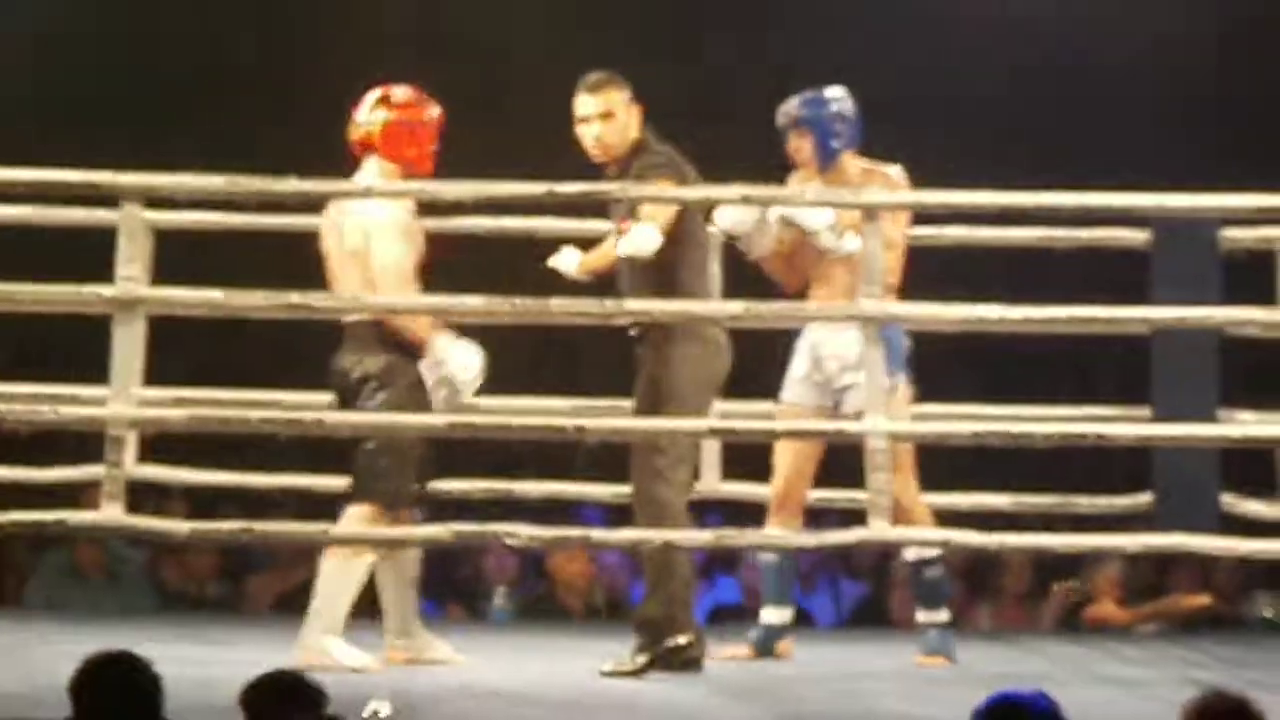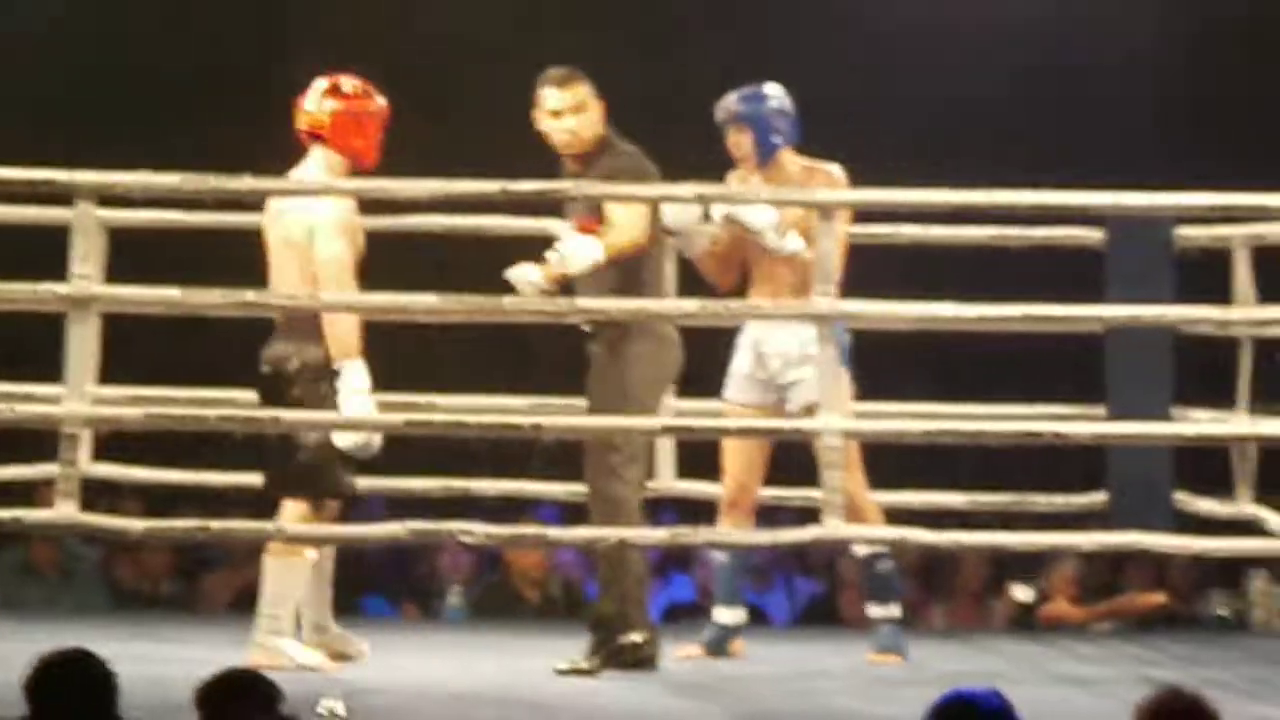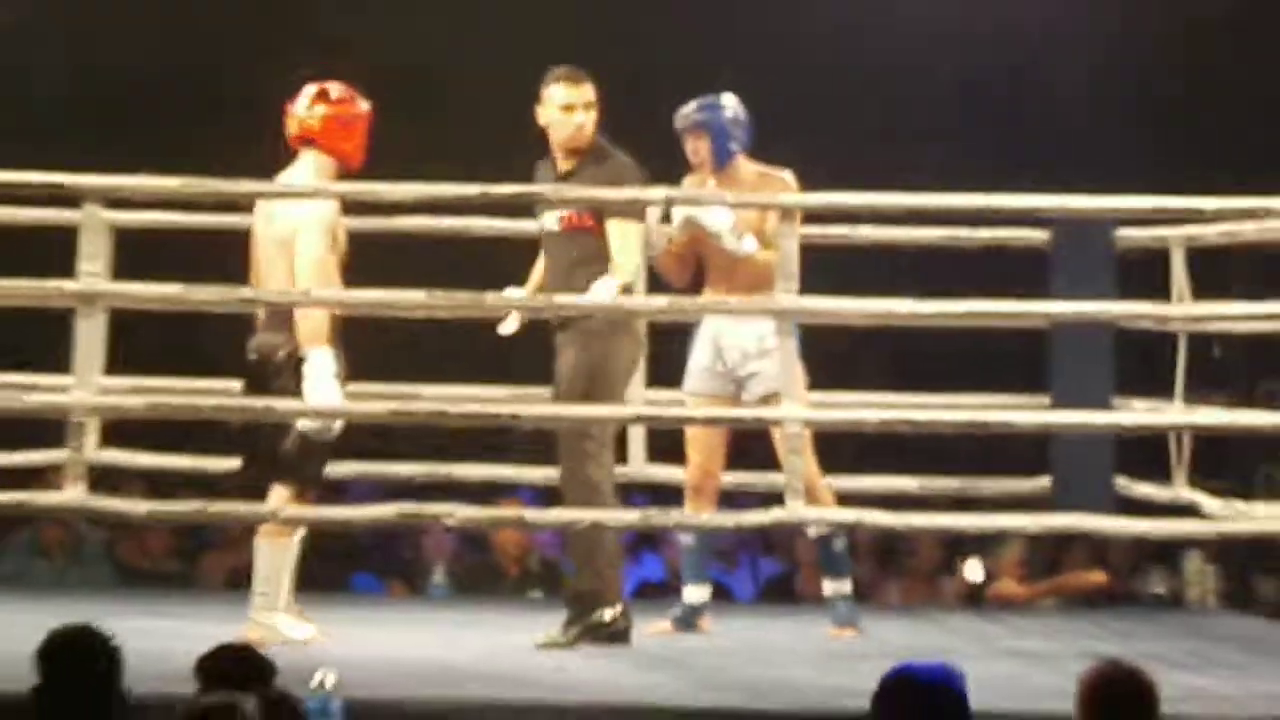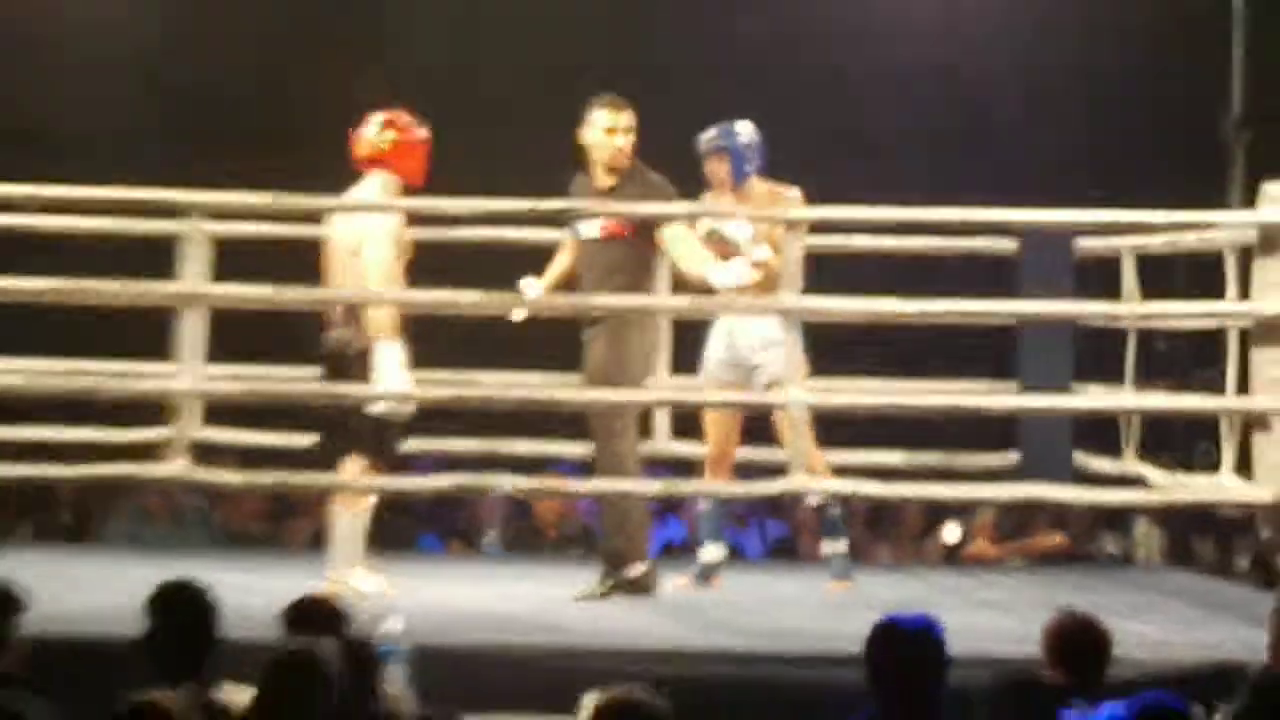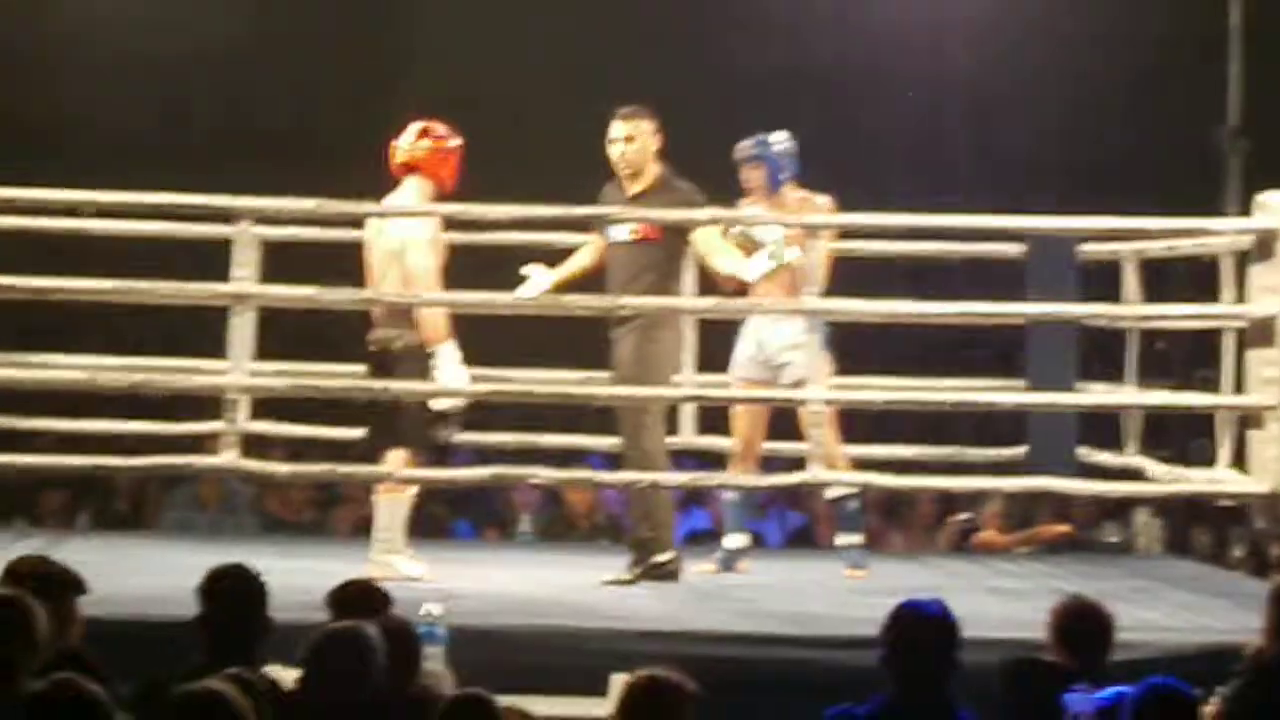
dt=0.2s
person 1, frame 1
left shoulder: (658, 165)
right shoulder: (625, 171)
left elbow: (657, 216)
left wrist: (644, 233)
right wrist: (586, 263)
left hip: (681, 338)
right hip: (672, 340)
left knee: (657, 481)
right knee: (664, 484)
left ankle: (667, 633)
right ankle: (676, 630)
person 1, frame 2
left shoulder: (625, 165)
right shoulder: (575, 171)
left elbow: (628, 233)
left wrist: (587, 251)
right wrist: (547, 275)
left hip: (636, 336)
right hip: (613, 337)
left knee: (611, 478)
right knee: (616, 482)
left ankle: (621, 631)
person 1, frame 3
left shoulder: (616, 171)
right shoulder: (547, 173)
left elbow: (628, 250)
left wrist: (613, 282)
right wrist: (528, 294)
left hip: (602, 330)
right hip: (570, 331)
left knee: (584, 463)
right knee: (584, 466)
left ankle: (595, 605)
right ankle: (604, 604)
person 1, frame 4
left shoulder: (650, 188)
right shoulder: (579, 186)
left elbow: (683, 248)
left wrist: (721, 273)
right wrist: (542, 287)
left hip: (629, 325)
right hip: (595, 327)
left knee: (613, 440)
right knee: (611, 442)
left ankle: (628, 562)
right ankle: (630, 560)
person 1, frame 5
left shoulder: (681, 195)
right shoulder: (611, 194)
left elbow: (715, 248)
left wrist: (742, 267)
right wrist: (552, 278)
left hip: (656, 327)
right hip: (622, 328)
left knee: (643, 434)
right knee: (639, 436)
left ankle: (655, 550)
right ankle: (658, 548)
person 2, frame 1
left shoulder: (342, 204)
right shoulder: (389, 205)
right elbow: (395, 298)
left wrist: (425, 345)
right wrist: (443, 345)
left hip: (357, 354)
right hip: (384, 361)
left knee: (400, 499)
right knee: (374, 501)
person 2, frame 2
left shoulder: (285, 194)
right shoulder: (332, 200)
right elbow: (335, 296)
right wrist: (354, 378)
left hip: (284, 348)
right hip: (313, 355)
left knee: (322, 495)
right knee: (307, 498)
person 2, frame 3
left shoulder: (277, 193)
right shoulder: (317, 200)
right elbow: (312, 288)
right wrist: (320, 365)
left hip: (269, 341)
right hip: (296, 347)
left knee: (286, 478)
right knee: (291, 481)
left ankle: (278, 602)
right ankle: (267, 612)
person 2, frame 4
left shoulder: (344, 208)
right shoulder: (383, 213)
right elbow: (379, 289)
right wrist: (389, 356)
left hip: (343, 336)
right hip: (369, 338)
left knee: (355, 453)
right knee: (363, 454)
left ankle: (350, 559)
right ankle: (343, 567)
person 2, frame 5
left shoulder: (381, 213)
right shoulder: (421, 218)
right elbow: (426, 293)
right wrist: (446, 353)
left hip: (385, 334)
right hip: (412, 338)
left knee: (397, 445)
right knee: (404, 446)
left ankle: (392, 545)
right ankle: (386, 551)
person 3, frame 1
left shoulder: (884, 182)
right shoulder: (802, 186)
left elbow: (887, 272)
left wrist: (830, 228)
right wrist: (751, 234)
left hip: (870, 341)
right hip: (814, 342)
left knee: (899, 490)
right knee: (784, 492)
person 3, frame 2
left shoulder: (823, 180)
right shoulder: (739, 185)
left elbow: (830, 270)
right elbow: (724, 276)
left wrist: (772, 230)
right wrist: (688, 232)
left hip: (810, 338)
right hip: (755, 337)
left knee: (846, 486)
right knee: (735, 492)
person 3, frame 3
left shoulder: (774, 185)
right shoulder: (694, 189)
left elbow: (783, 271)
right elbow: (681, 274)
left wrist: (730, 234)
left hip: (765, 333)
right hip: (712, 333)
left knee: (802, 470)
right knee: (699, 477)
person 3, frame 4
left shoulder: (785, 200)
right shoulder: (713, 204)
left wrist: (748, 240)
right wrist: (694, 240)
left hip: (773, 329)
right hip: (725, 329)
left knee: (801, 447)
right knee: (717, 452)
left ankle: (837, 554)
right ankle: (709, 560)
person 3, frame 5
left shoulder: (815, 206)
right shoulder: (748, 210)
left elbow: (816, 276)
left wrist: (778, 242)
left hip: (800, 329)
right hip: (756, 328)
left knee: (824, 443)
right knee: (743, 446)
left ankle: (852, 545)
right ankle: (733, 548)
